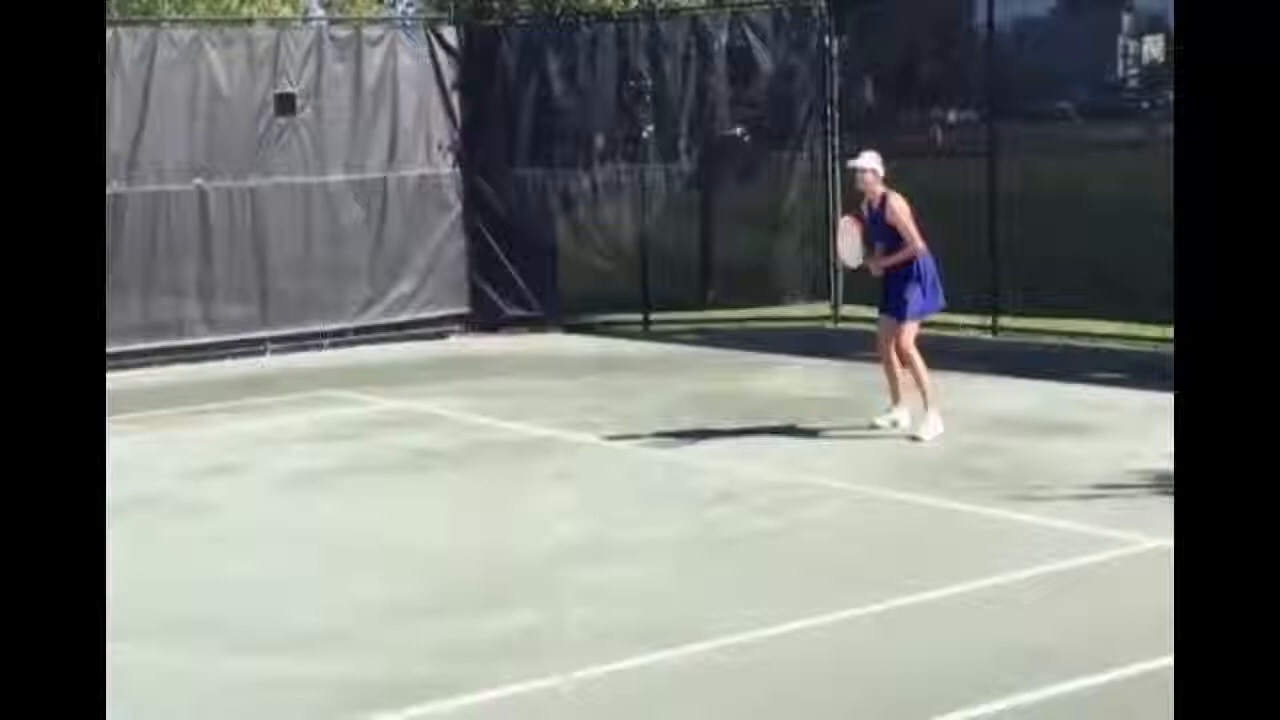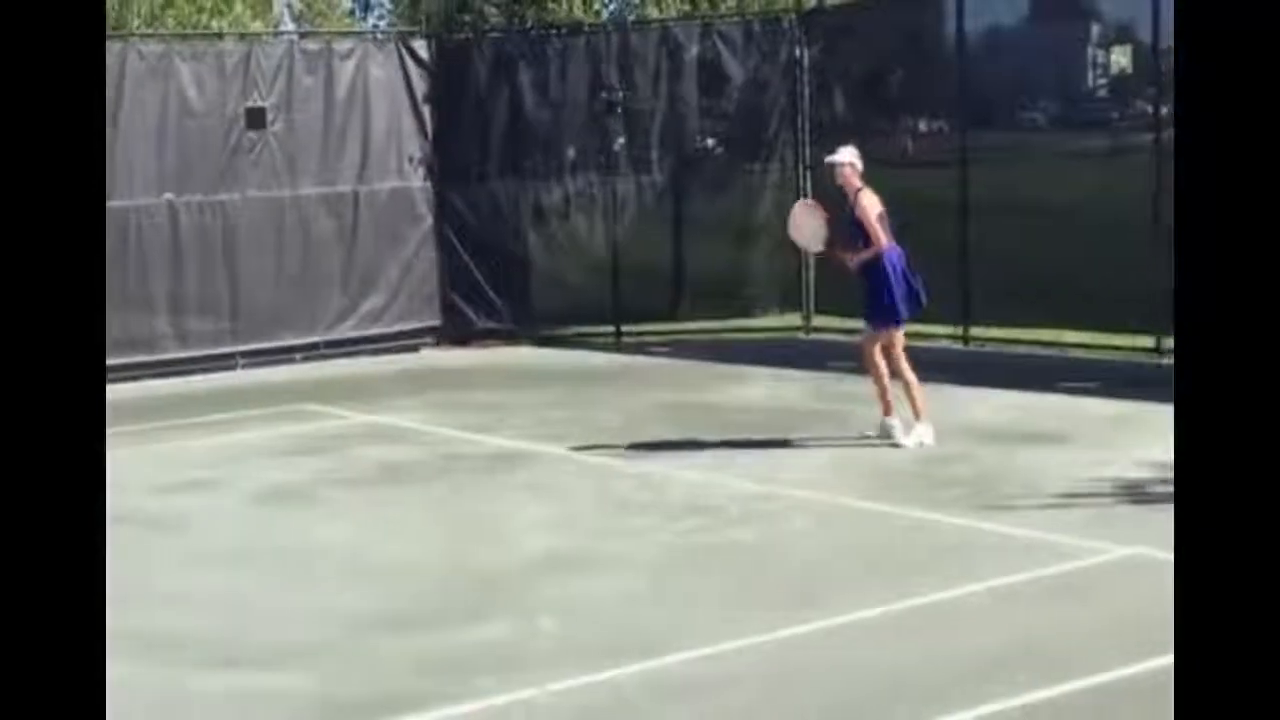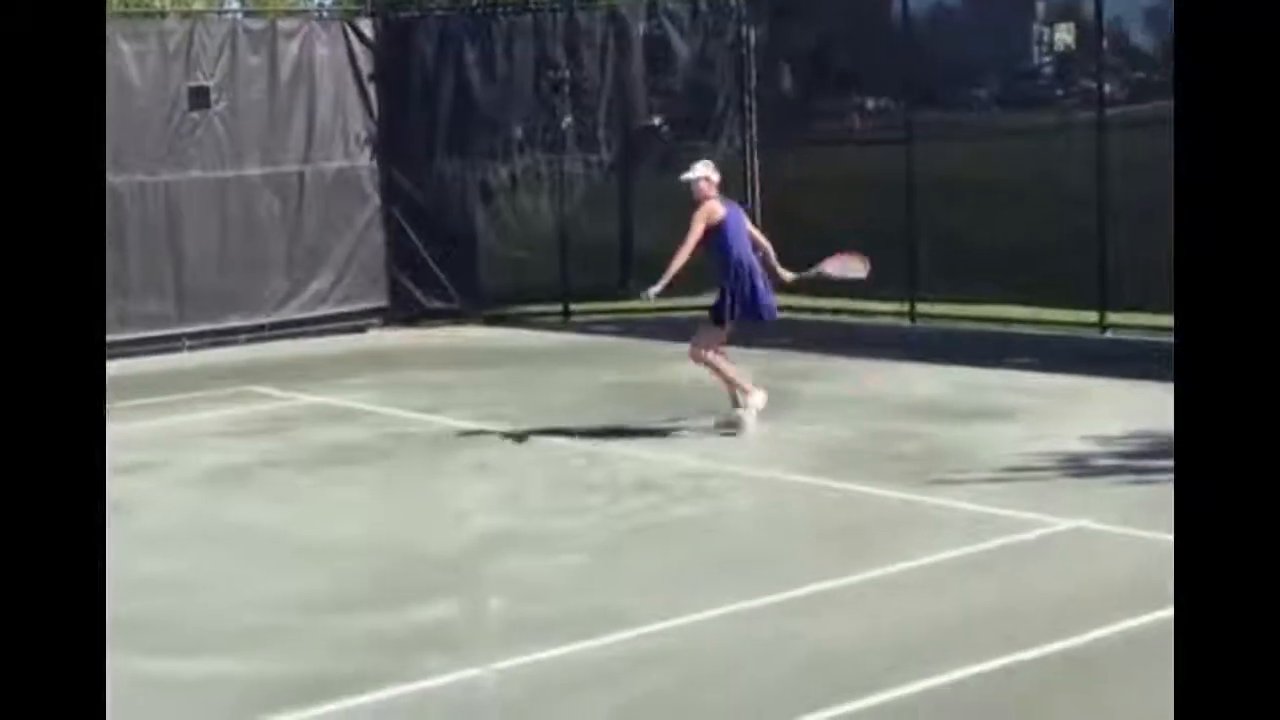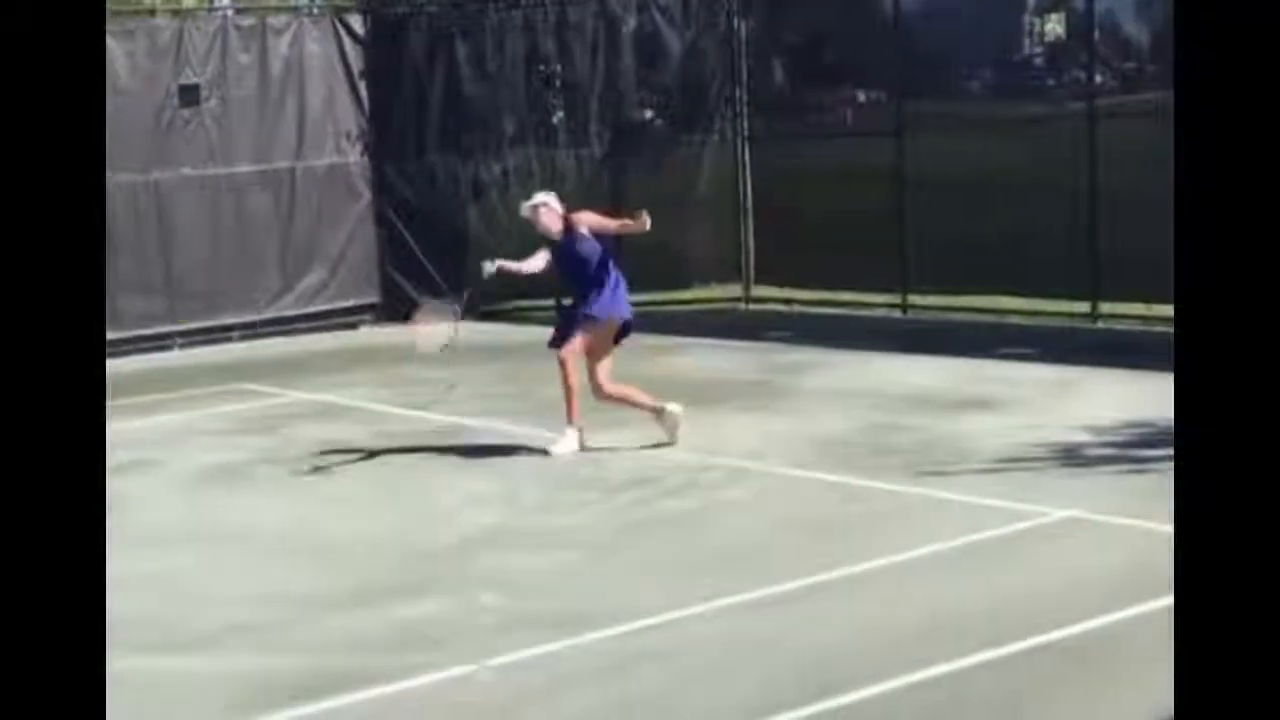
dt=0.7s
person 1, frame 1
left shoulder: (893, 204)
right shoulder: (866, 206)
left elbow: (917, 246)
left wrist: (884, 262)
right wrist: (874, 261)
left hip: (915, 275)
right hip: (894, 277)
left knee: (904, 344)
right knee: (884, 343)
left ankle: (932, 415)
right ankle: (899, 409)
person 1, frame 2
left shoulder: (863, 199)
right shoulder: (853, 199)
left elbow: (882, 244)
left wrist: (855, 258)
right wrist: (849, 253)
left hip: (888, 277)
right hip: (878, 279)
left knee: (895, 355)
right knee: (871, 349)
left ankle: (922, 427)
right ankle: (889, 418)
person 1, frame 3
left shoulder: (708, 208)
right shoulder: (733, 208)
left elbow: (685, 250)
right elbow: (762, 242)
left wrist: (660, 284)
right wrist: (779, 271)
left hip: (739, 283)
right hip: (743, 283)
left knee: (699, 351)
right knee: (709, 349)
left ankle: (751, 393)
right ankle: (741, 408)
person 1, frame 4
left shoulder: (579, 221)
right shoulder: (549, 251)
left elbow: (620, 226)
right elbow: (529, 267)
left wrist: (637, 225)
right wrist: (500, 265)
left hip: (607, 298)
right hip: (587, 308)
left knee: (567, 355)
right knee: (602, 388)
left ankle: (573, 432)
right ankle: (662, 410)
